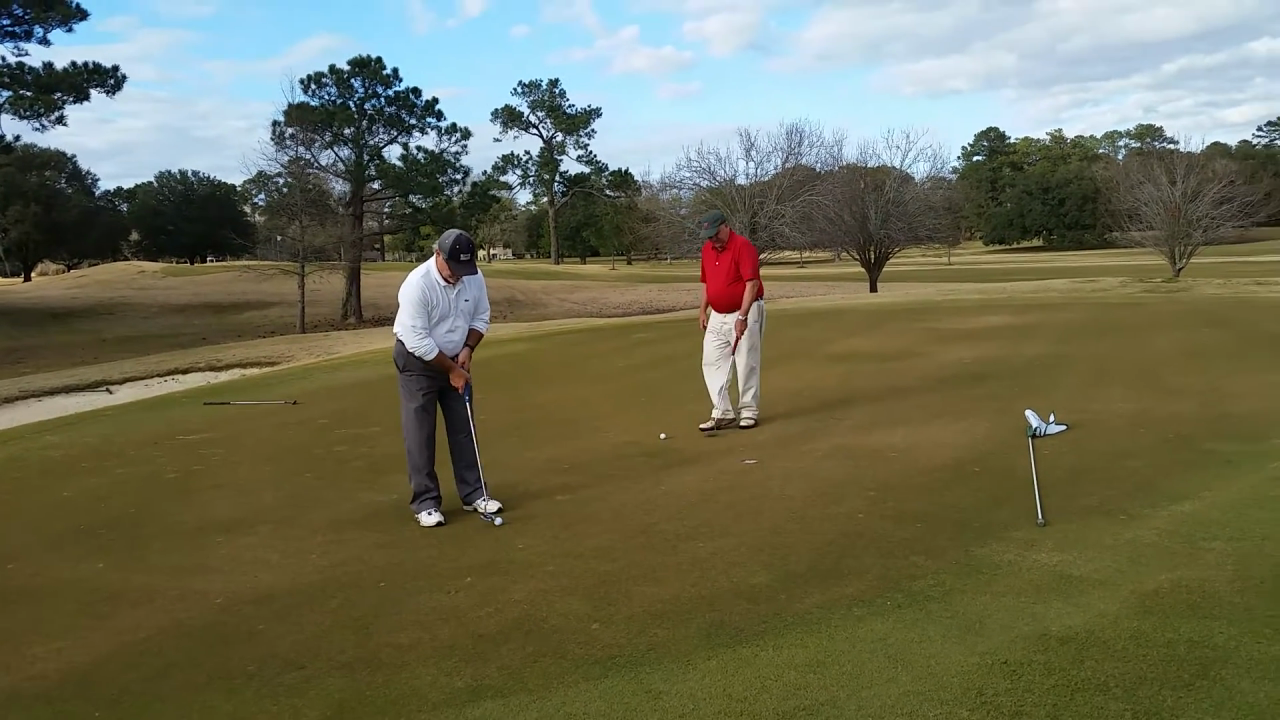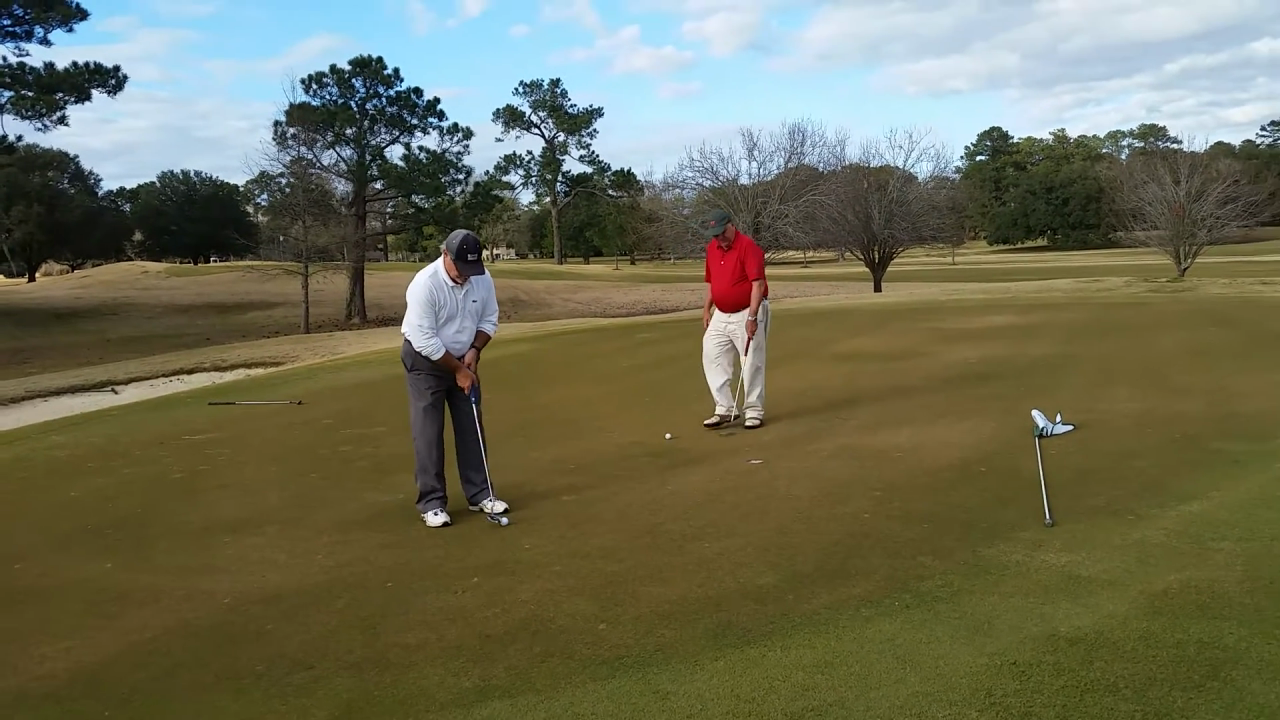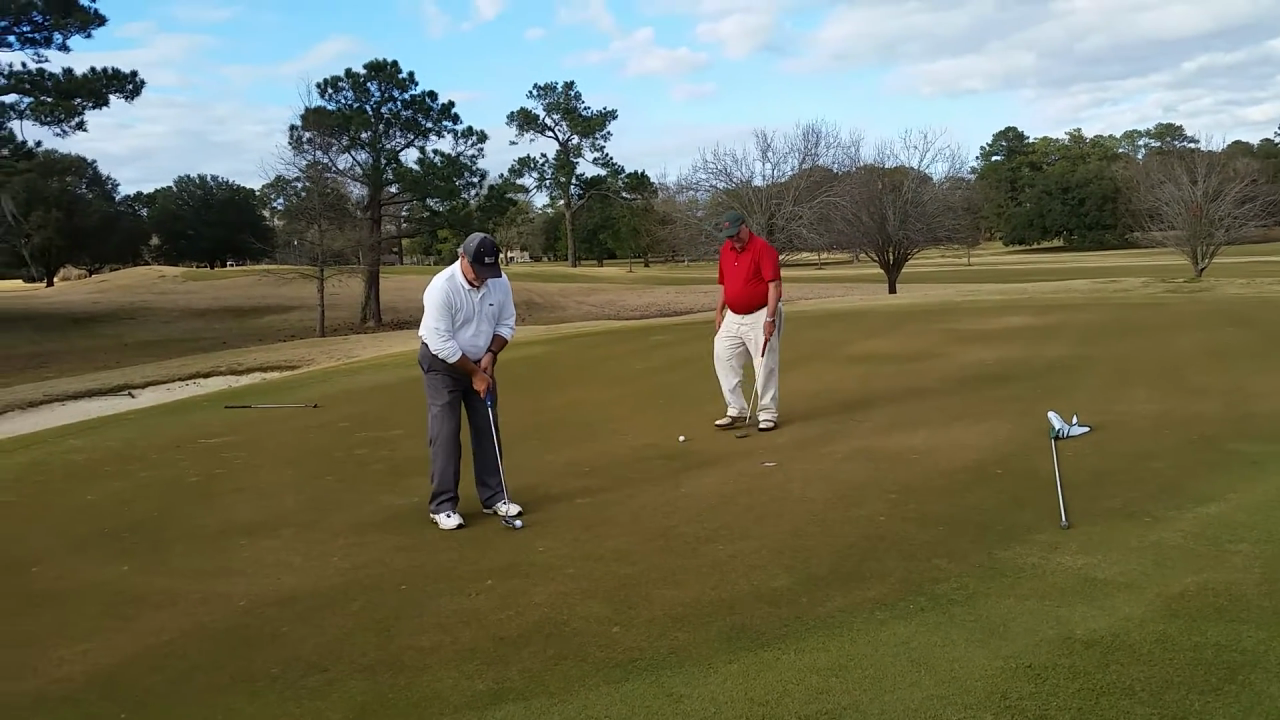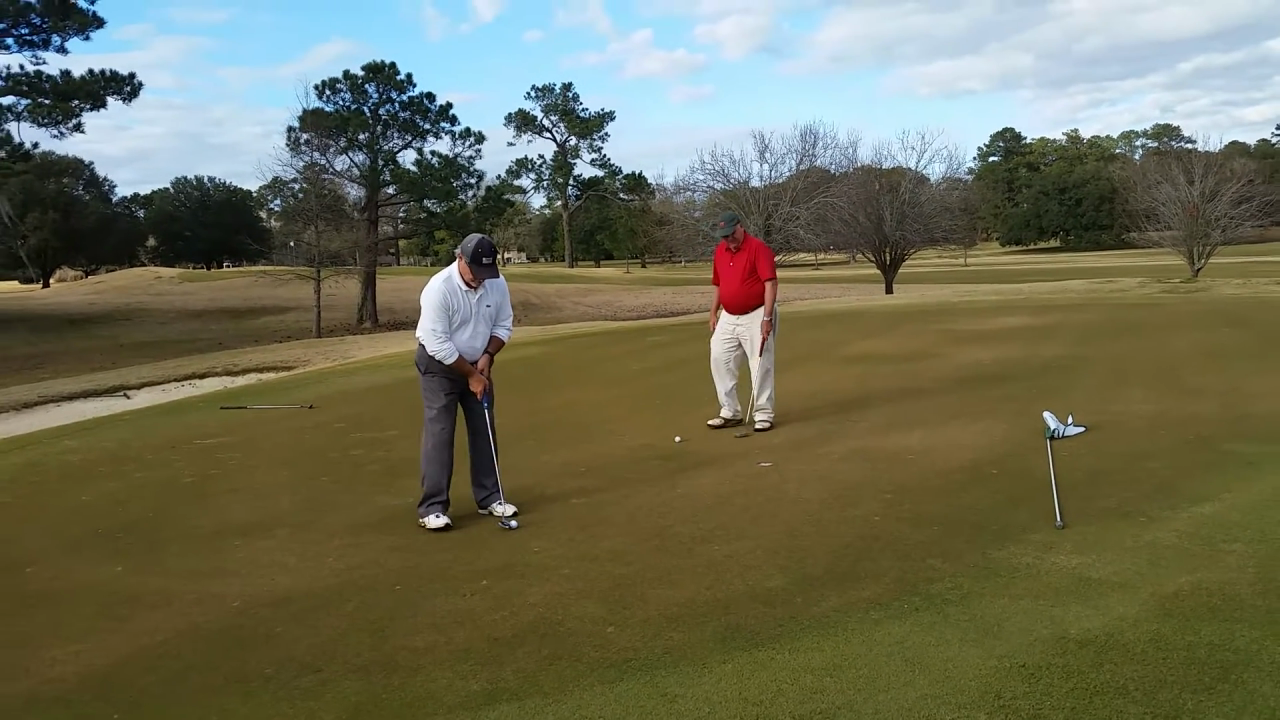
dt=0.1s
person 1, frame 1
left shoulder: (474, 278)
right shoulder: (417, 284)
left elbow: (480, 318)
right elbow: (417, 341)
left wrist: (467, 349)
right wrist: (451, 370)
left hip: (456, 360)
right hip: (418, 361)
left knee: (463, 428)
right knee: (420, 433)
left ankle: (473, 493)
right ankle: (426, 502)
person 1, frame 2
left shoulder: (482, 279)
right shoulder: (425, 284)
left elbow: (488, 319)
right elbow: (424, 341)
left wrist: (474, 350)
right wrist: (457, 370)
left hip: (463, 361)
right hip: (426, 361)
left knee: (471, 428)
right knee: (428, 432)
left ankle: (479, 494)
right ankle: (431, 502)
person 1, frame 3
left shoulder: (500, 282)
right shoulder: (442, 287)
left elbow: (506, 323)
right elbow: (441, 344)
left wrist: (490, 355)
right wrist: (474, 373)
left hip: (480, 363)
right hip: (443, 364)
left knee: (487, 431)
right knee: (445, 432)
left ankle: (493, 497)
right ankle: (443, 505)
person 1, frame 4
left shoulder: (497, 283)
right shoulder: (439, 288)
left elbow: (503, 325)
right elbow: (439, 345)
left wrist: (487, 356)
right wrist: (471, 375)
left hip: (477, 365)
right hip: (439, 365)
left knee: (483, 432)
right knee: (439, 434)
left ankle: (488, 497)
right ankle: (433, 507)
person 2, frame 1
left shoulder: (743, 246)
right shoulder: (707, 249)
left elbow: (752, 284)
left wrist: (742, 317)
right wrist: (703, 310)
left hip: (744, 314)
right hip: (717, 315)
left knee: (746, 363)
right knee: (712, 362)
left ankle: (749, 411)
right ankle: (722, 413)
person 2, frame 2
left shoulder: (748, 246)
right shoulder: (712, 248)
left elbow: (758, 283)
left wrist: (752, 317)
right wrist: (707, 309)
left hip: (748, 314)
right hip: (721, 315)
left knee: (752, 363)
right knee: (712, 358)
left ankle: (754, 411)
right ankle: (725, 408)
person 2, frame 3
left shoulder: (763, 248)
right shoulder: (725, 250)
left elbow: (774, 285)
left wrist: (770, 319)
right wrist: (719, 311)
left hip: (760, 316)
right hip: (734, 317)
left knee: (765, 365)
right knee: (723, 358)
left ankle: (767, 414)
right ankle: (736, 410)
person 2, frame 4
left shoulder: (758, 248)
right shoulder: (719, 251)
left elbow: (771, 284)
left wrist: (767, 318)
right wrist: (714, 313)
left hip: (756, 316)
right hip: (728, 318)
left knee: (761, 366)
right knee: (719, 360)
left ankle: (764, 414)
right ankle: (730, 412)
